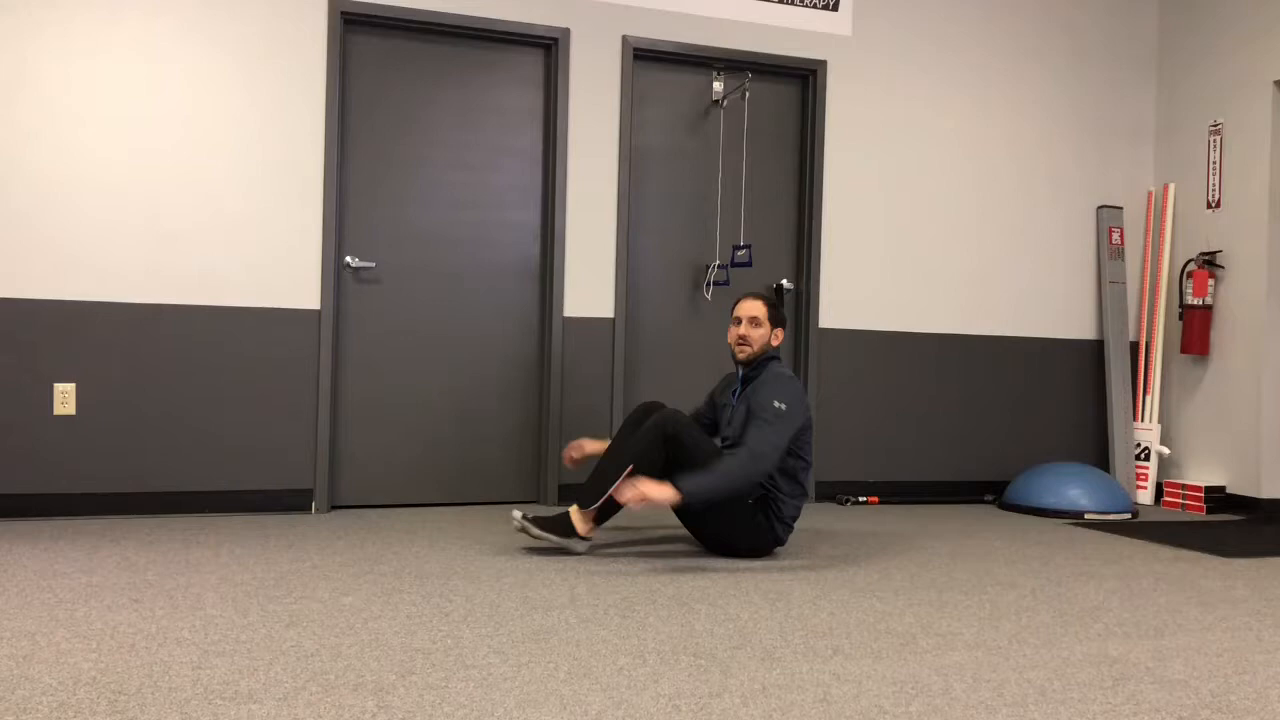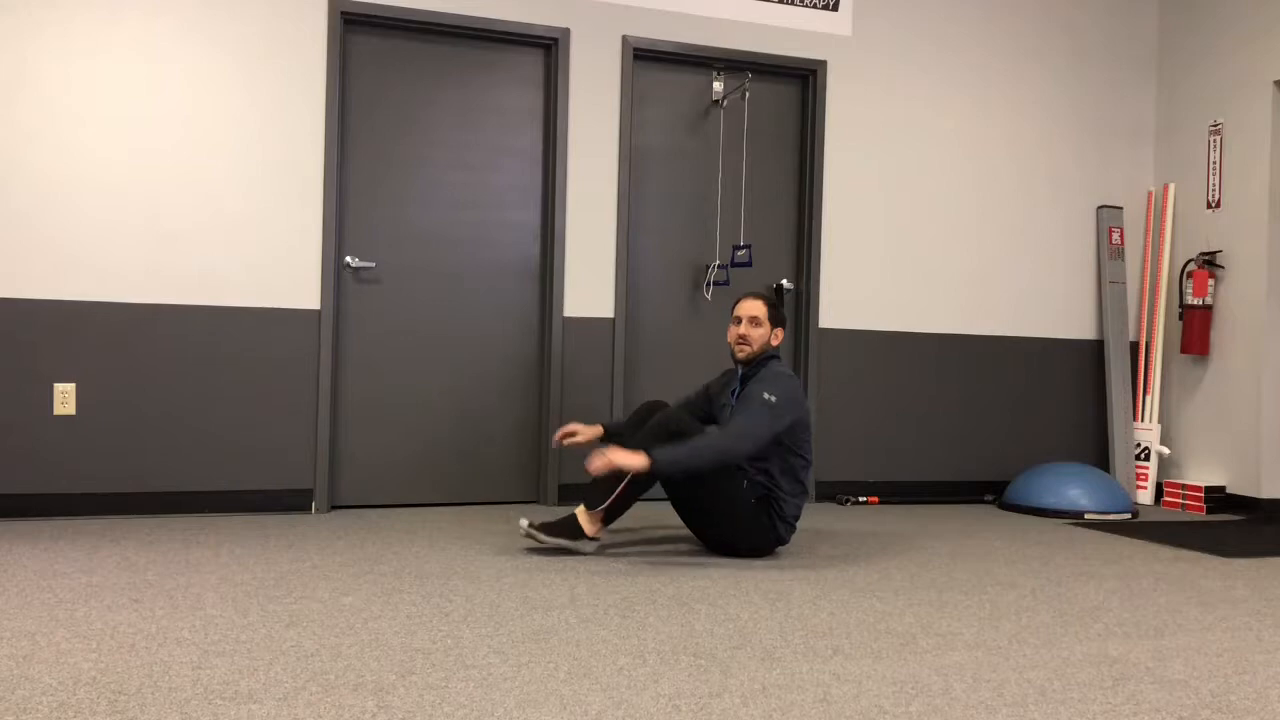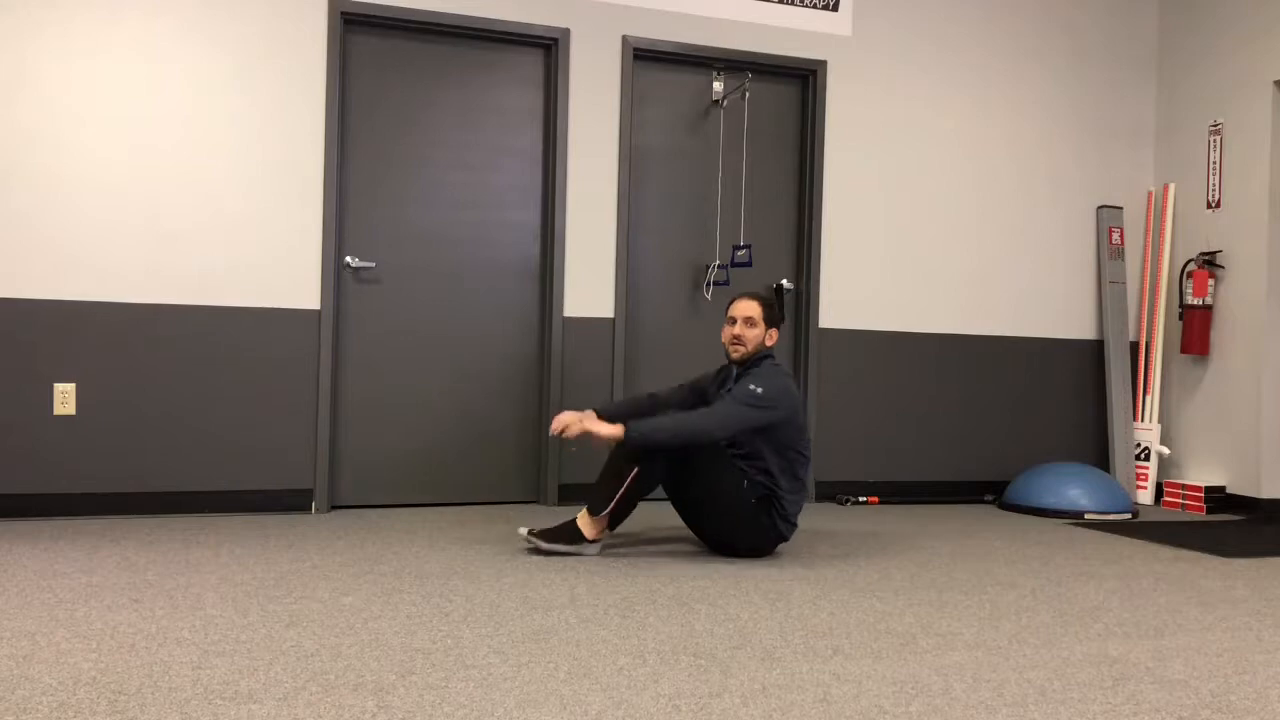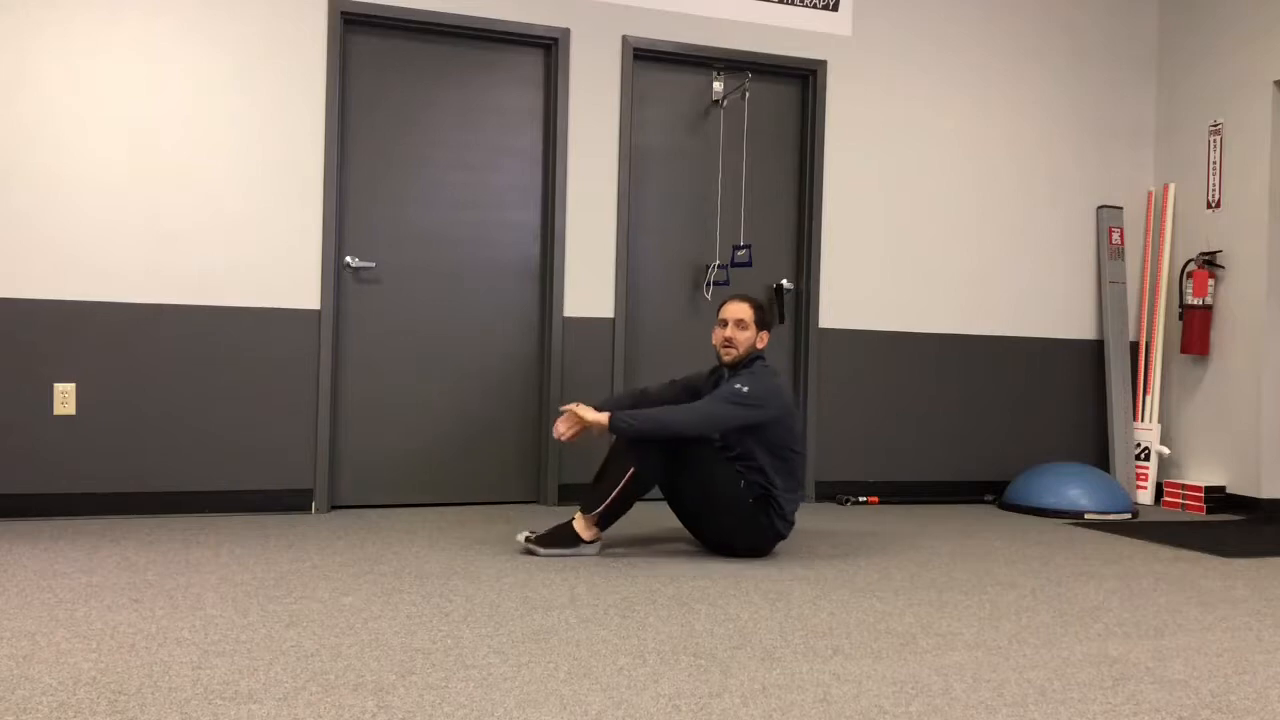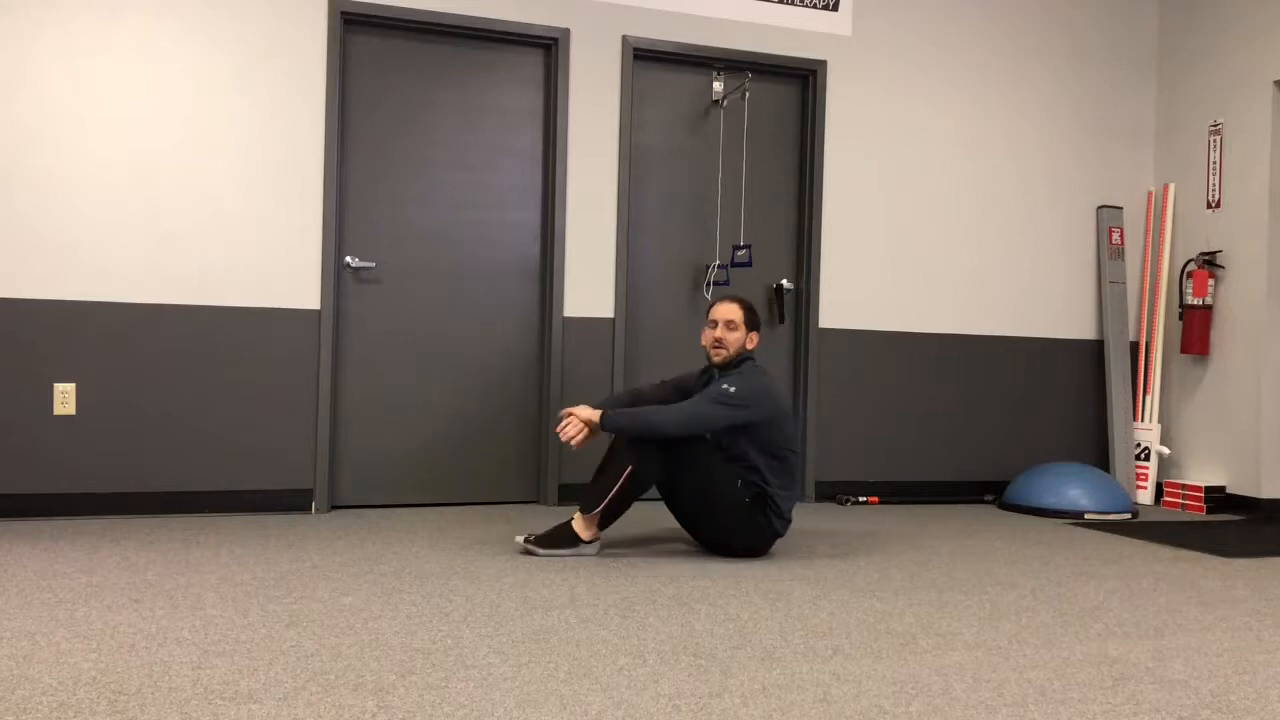
dt=0.1s
person 1, frame 1
left shoulder: (781, 389)
right shoulder: (734, 383)
left elbow: (753, 461)
right elbow: (687, 429)
left wrist: (676, 492)
right wrist: (609, 447)
left hip: (759, 525)
right hip: (729, 510)
left knee: (668, 429)
right knee: (651, 412)
left ankle: (580, 523)
right ankle: (586, 514)
person 1, frame 2
left shoulder: (780, 387)
right shoulder: (731, 381)
left elbow: (725, 445)
left wrist: (645, 459)
right wrist: (601, 431)
left hip: (760, 525)
right hip: (731, 512)
left knee: (672, 426)
right knee: (655, 412)
left ankle: (587, 524)
right ankle: (589, 517)
person 1, frame 3
left shoulder: (772, 386)
right shoulder: (726, 378)
left elbow: (704, 426)
right elbow: (661, 401)
left wrist: (620, 430)
right wrist: (595, 417)
left hip: (760, 524)
right hip: (728, 511)
left knee: (668, 435)
right knee: (654, 420)
left ankle: (590, 529)
right ankle: (593, 519)
person 1, frame 4
left shoulder: (762, 388)
right shoulder: (718, 379)
left elbow: (689, 420)
right elbow: (652, 397)
left wrist: (607, 420)
right wrist: (594, 413)
left hip: (757, 523)
right hip: (723, 513)
left knee: (663, 434)
right knee: (651, 426)
left ankle: (586, 530)
right ankle: (590, 519)
person 1, frame 5
left shoulder: (750, 387)
right shoulder: (711, 378)
left elbow: (675, 419)
right elbow: (642, 398)
left wrist: (599, 418)
right wrist: (590, 418)
left hip: (754, 523)
right hip: (723, 512)
left knee: (660, 431)
right knee: (643, 426)
left ankle: (584, 530)
right ankle: (588, 518)
